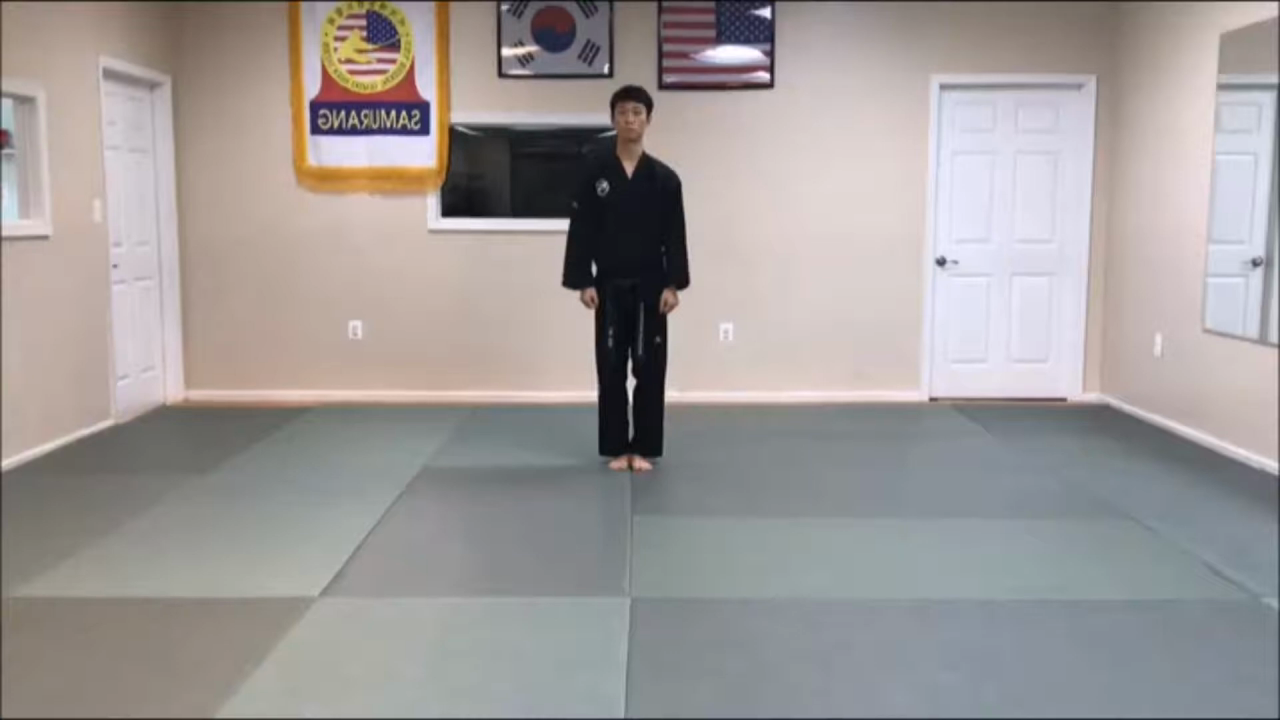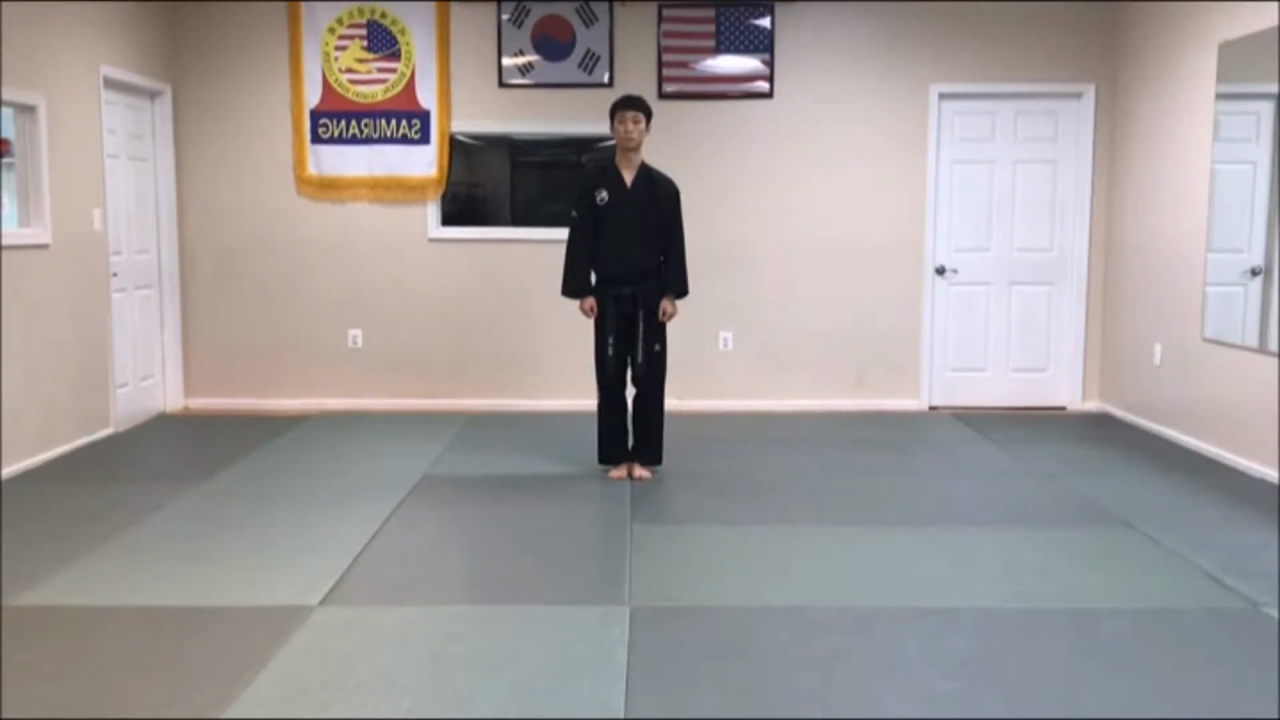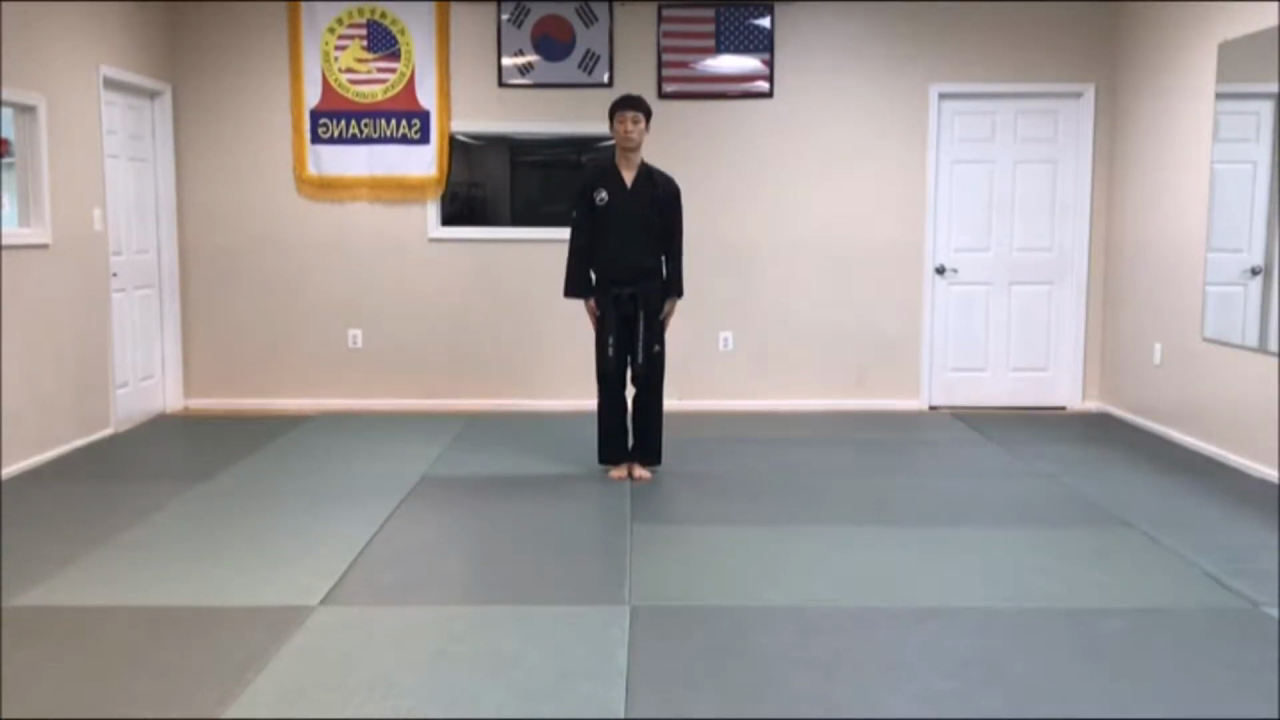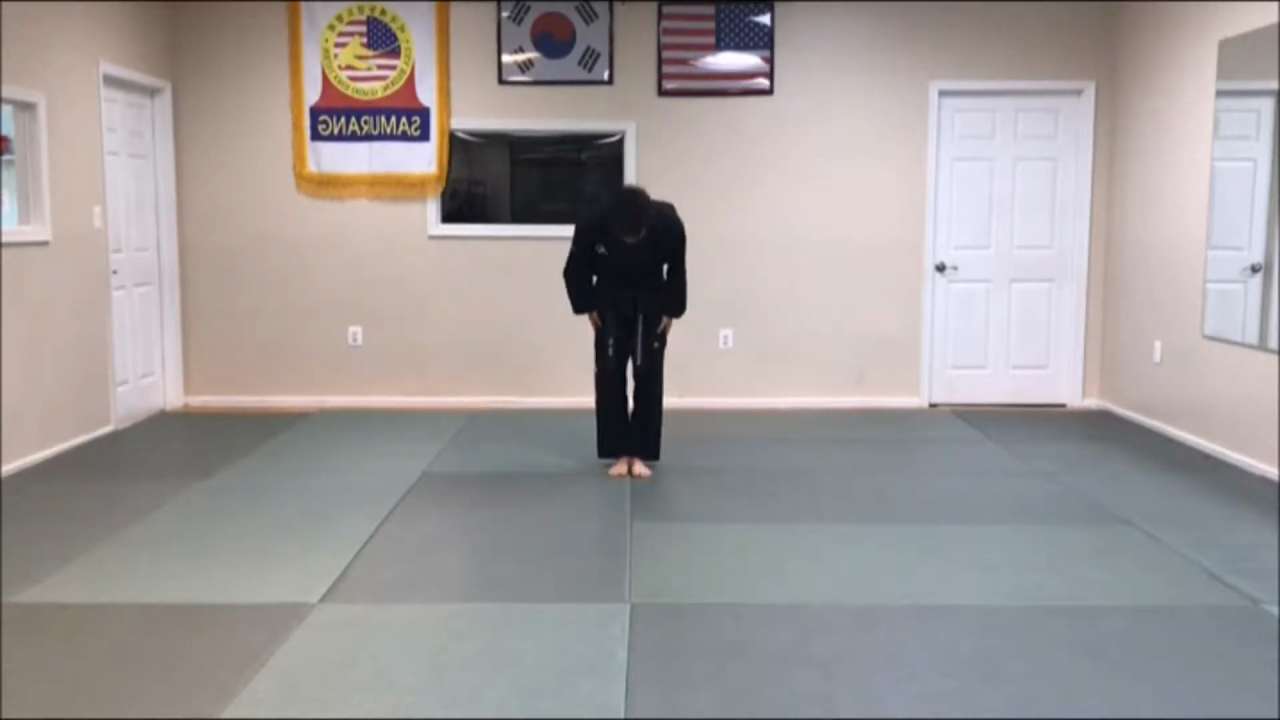
dt=1s
person 1, frame 1
left shoulder: (664, 177)
right shoulder: (595, 173)
left elbow: (674, 236)
right elbow: (581, 231)
left wrist: (673, 285)
right wrist: (584, 282)
left hip: (650, 287)
right hip: (609, 287)
left knee: (650, 369)
right knee: (611, 369)
left ankle: (644, 448)
right ankle: (618, 448)
person 1, frame 2
left shoulder: (662, 186)
right shoulder: (594, 183)
left elbow: (673, 244)
right elbow: (580, 240)
left wrist: (671, 294)
right wrist: (583, 291)
left hip: (649, 295)
right hip: (608, 295)
left knee: (649, 377)
right knee: (610, 377)
left ankle: (644, 457)
right ankle: (617, 457)
person 1, frame 3
left shoulder: (663, 186)
right shoulder: (593, 182)
left elbow: (673, 245)
right elbow: (581, 241)
left wrist: (672, 294)
right wrist: (586, 293)
left hip: (648, 295)
right hip: (609, 295)
left knee: (648, 377)
right knee: (610, 377)
left ankle: (643, 457)
right ankle: (617, 457)
person 1, frame 4
left shoulder: (669, 224)
right shoulder: (592, 226)
left elbow: (677, 270)
right elbow: (576, 271)
left wrist: (671, 310)
right wrist: (588, 307)
left hip: (651, 305)
right hip: (610, 304)
left knee: (648, 373)
right knee: (610, 372)
left ankle: (641, 453)
right ankle: (619, 452)
